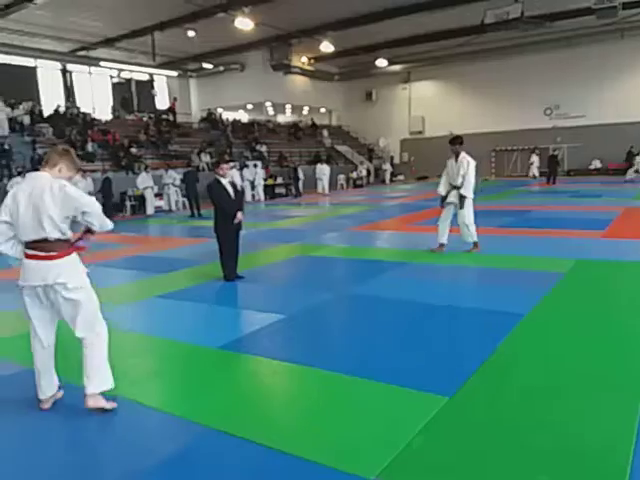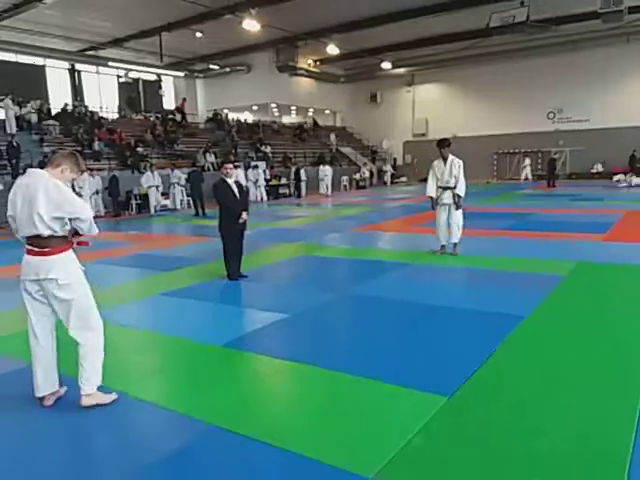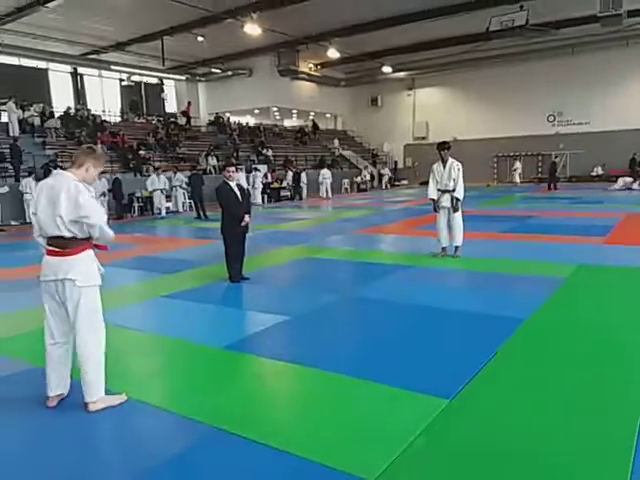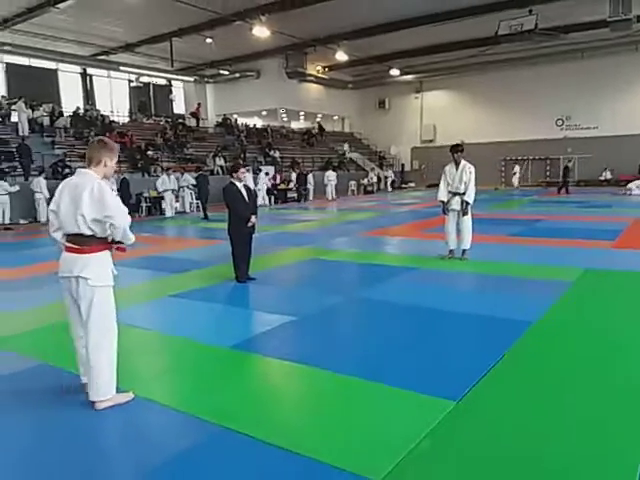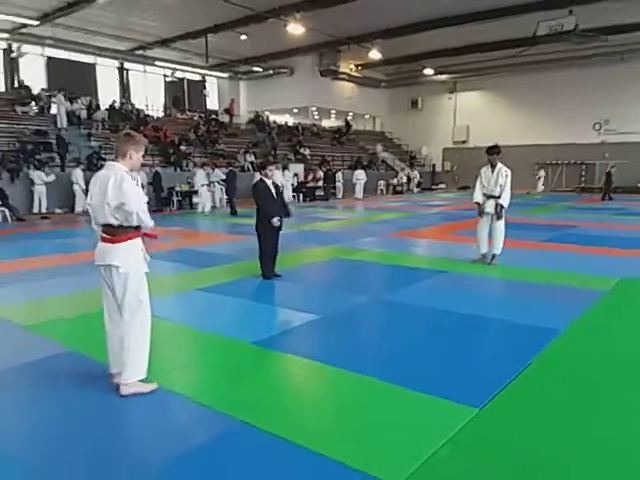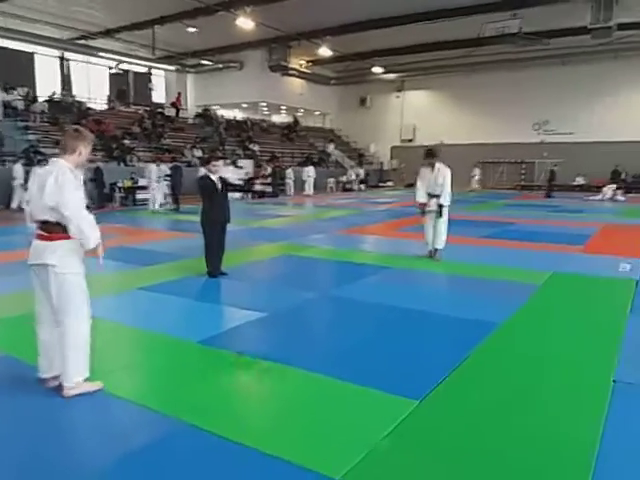
dt=0.4s
person 1, frame 1
right shoulder: (58, 188)
right elbow: (90, 208)
left wrist: (25, 256)
right wrist: (94, 228)
left hip: (31, 267)
right hip: (62, 267)
left knee: (41, 335)
right knee: (92, 328)
left ankle: (46, 393)
right ankle: (94, 393)
person 1, frame 2
left shoulder: (19, 186)
right shoulder: (53, 187)
left elbow: (17, 226)
right elbow: (82, 215)
right wrist: (77, 231)
left hip: (31, 263)
right hip: (58, 264)
left knee: (40, 331)
right knee: (89, 326)
left ankle: (47, 390)
right ankle: (88, 391)
person 1, frame 3
left shoulder: (44, 186)
right shoulder: (75, 189)
left elbow: (39, 230)
right elbow: (96, 223)
left wrist: (56, 244)
right wrist: (104, 234)
left hip: (51, 262)
right hip: (77, 264)
left knee: (56, 332)
right knee: (89, 331)
left ankle: (55, 391)
right ankle: (94, 396)
person 1, frame 4
left shoulder: (66, 184)
right shoulder: (99, 188)
left elbow: (55, 225)
right elbow: (120, 223)
left wrist: (73, 244)
right wrist: (123, 239)
left hip: (69, 260)
right hip: (93, 262)
left knee: (80, 326)
right knee: (101, 329)
left ankle: (90, 378)
right ankle: (102, 394)
person 1, frame 5
left shoulder: (98, 177)
right shoulder: (122, 179)
left elbow: (96, 216)
right elbow: (138, 212)
left wrist: (109, 232)
right wrist: (147, 224)
left hip: (106, 249)
right hip: (125, 252)
left knee: (114, 314)
right knee: (136, 315)
left ankle: (119, 369)
right ankle: (129, 379)
person 1, frame 6
left shoulder: (40, 174)
right shoulder: (67, 176)
left elbow: (32, 213)
right elbow: (76, 216)
right wrist: (94, 242)
left hip: (40, 248)
right hip: (62, 251)
left knee: (47, 314)
right knee: (74, 315)
left ankle: (51, 372)
right ankle: (71, 380)
